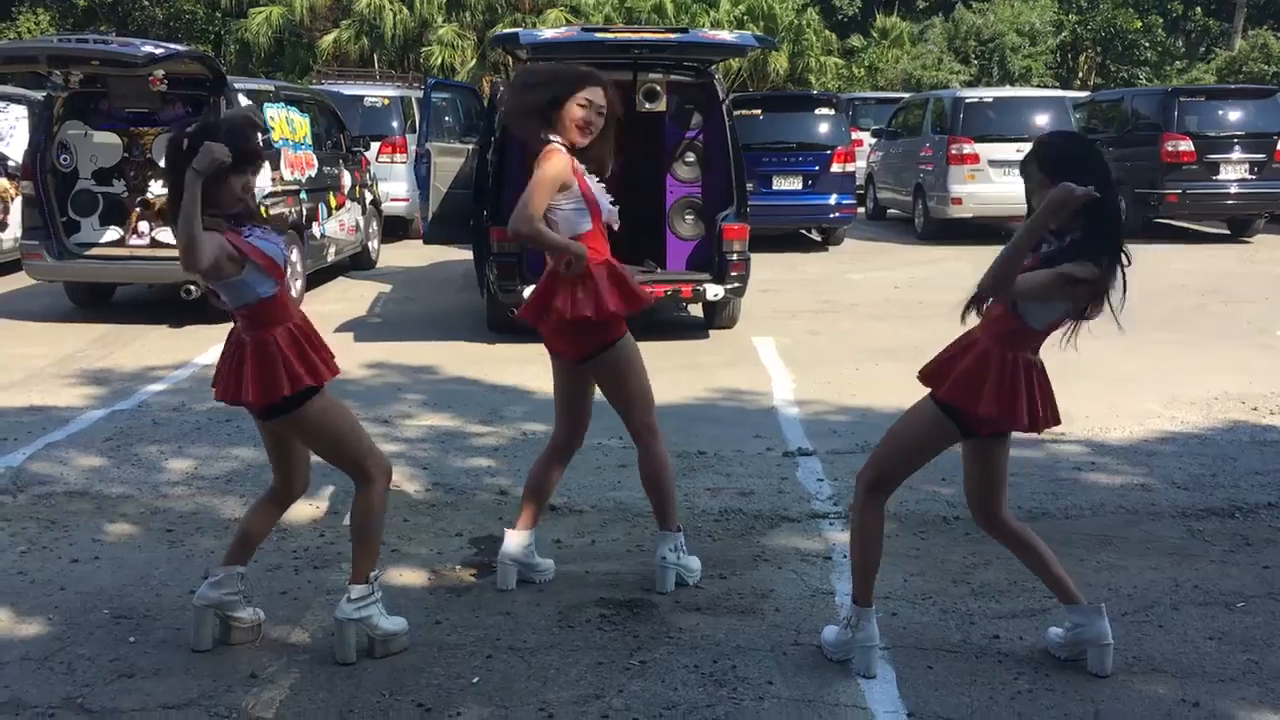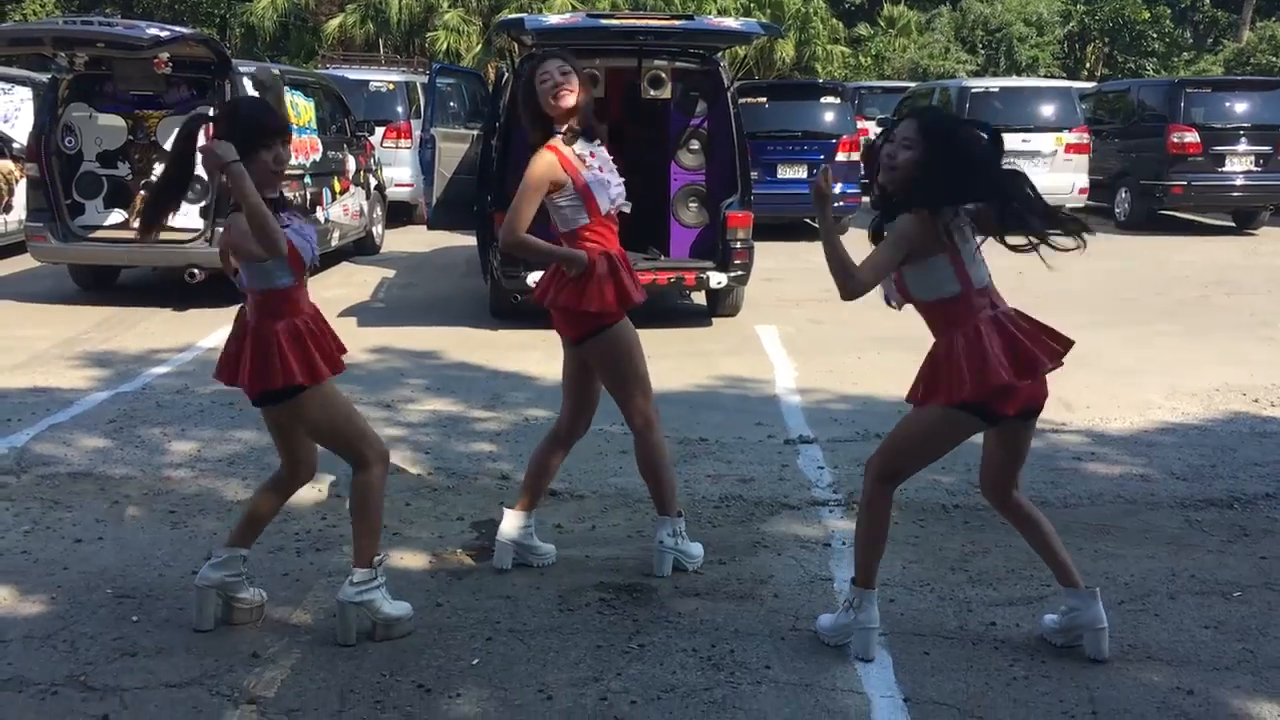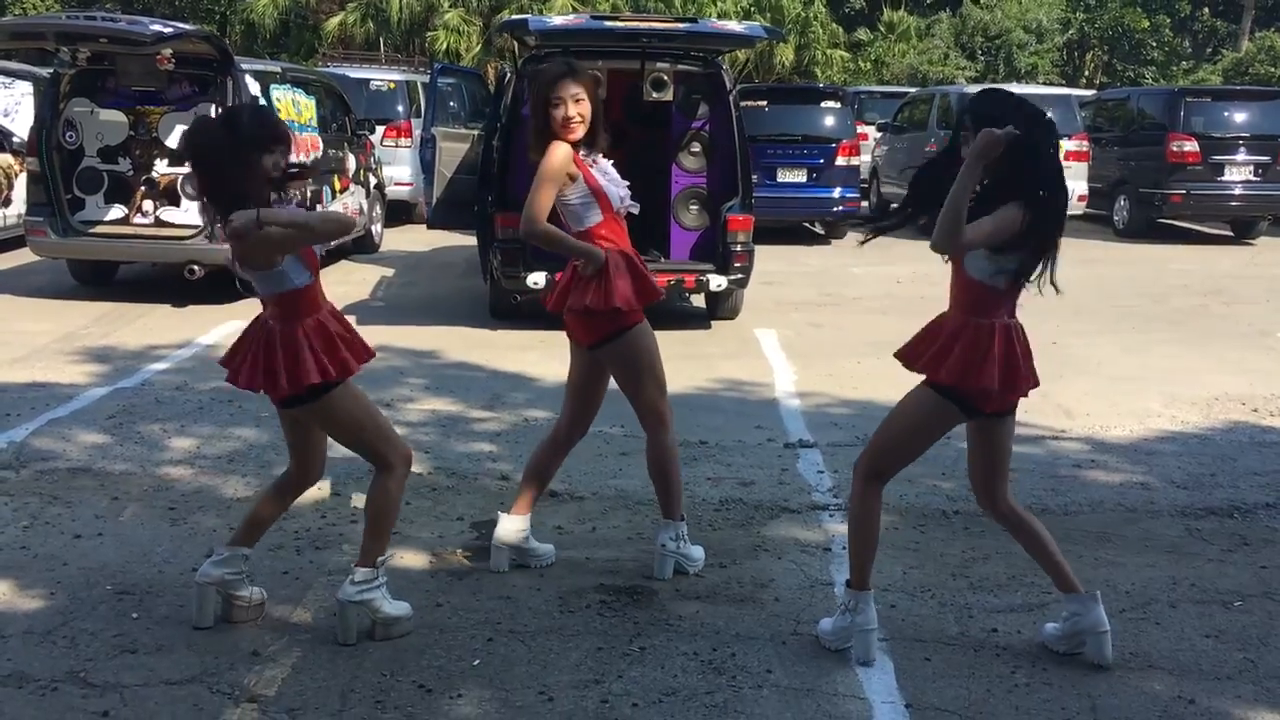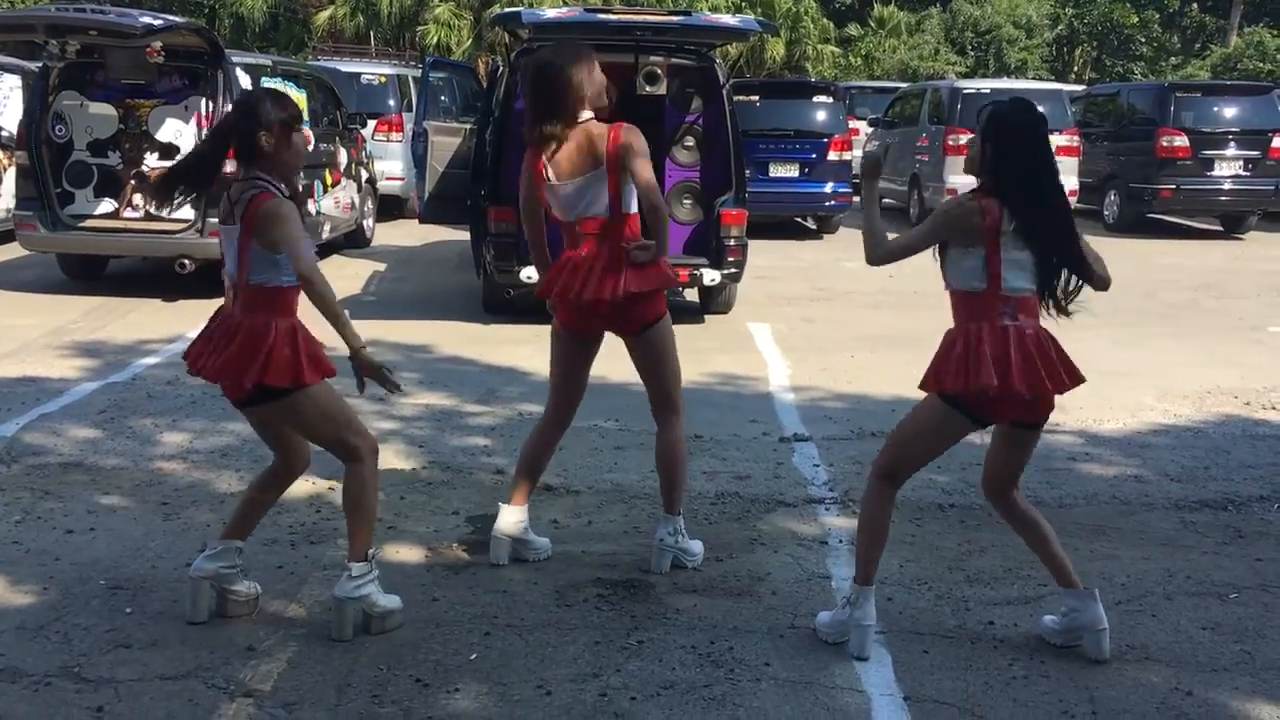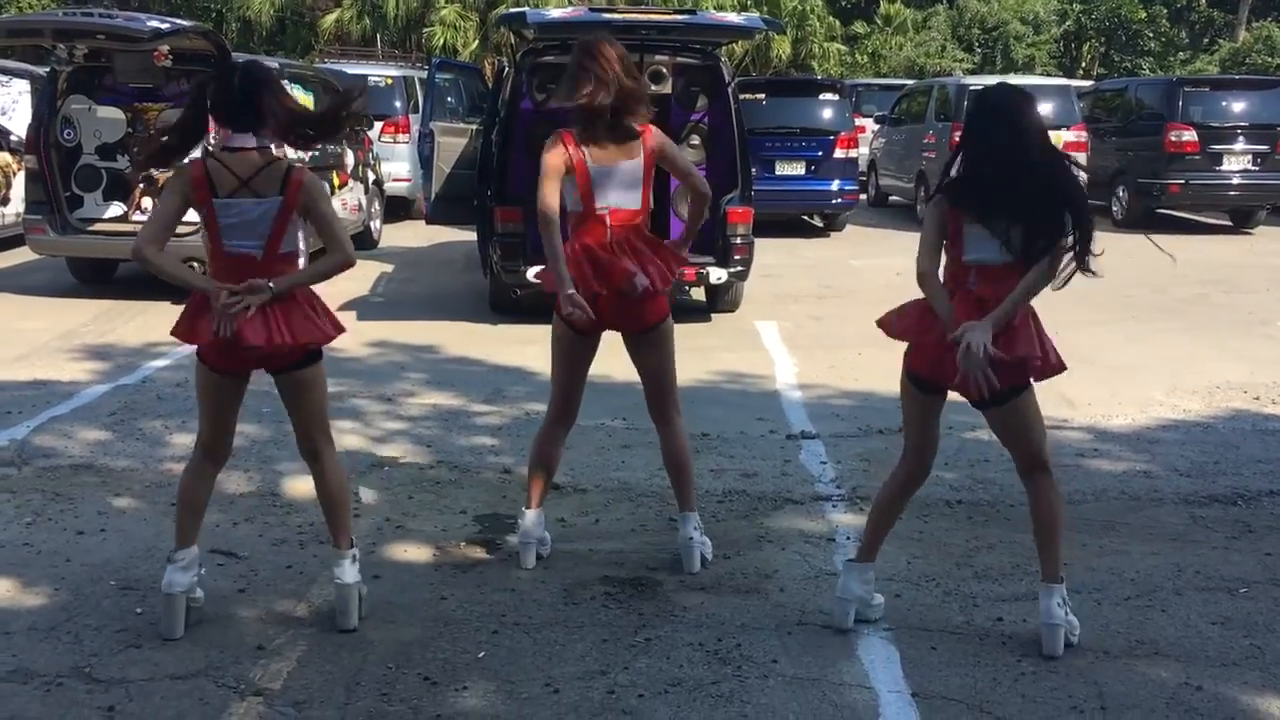
dt=0.4s
person 1, frame 1
left shoulder: (1084, 266)
right shoulder: (1059, 239)
left elbow: (1005, 286)
left wrist: (1041, 218)
left hip: (986, 379)
right hip: (993, 377)
left knee: (870, 485)
right knee: (990, 513)
left ankle: (859, 628)
right ankle: (1086, 620)
person 1, frame 2
left shoulder: (914, 218)
right shoulder: (947, 206)
left elbow: (852, 285)
left wrist: (824, 213)
left hip: (977, 369)
right hip: (1014, 363)
left knee: (880, 475)
right knee: (1003, 493)
left ankle: (859, 613)
right ankle: (1082, 607)
person 1, frame 3
left shoulder: (1019, 208)
right shoulder: (1007, 195)
left elbow: (946, 241)
left wrist: (974, 165)
left hip: (969, 357)
right hip: (993, 360)
left knee: (869, 472)
right knee: (994, 498)
left ankle: (858, 613)
right ankle: (1083, 611)
person 1, frame 4
left shoulder: (969, 210)
right shoulder: (1042, 215)
left elbow: (879, 251)
right elbow: (1098, 275)
left wrist: (870, 186)
left hip: (979, 367)
right hip: (1029, 370)
left knee: (885, 475)
right knee: (1003, 491)
left ankle: (859, 609)
right ankle: (1081, 606)
person 1, frame 5
left shoulder: (953, 192)
right shoulder: (1049, 193)
left elbow: (928, 274)
right elbow: (1049, 265)
left wrist: (959, 333)
right wrist: (987, 329)
left hip: (937, 340)
right hip: (1003, 348)
left knee: (914, 466)
right knee: (1037, 471)
left ankle: (857, 579)
right ankle: (1053, 601)
person 2, frame 1
left shoulder: (235, 214)
right shoulder: (212, 241)
right elbow: (194, 258)
left wrist: (241, 128)
right wrist: (194, 177)
left hip: (277, 361)
right hip: (277, 365)
left knee: (289, 484)
right knee: (374, 471)
left ankle: (221, 590)
right ankle: (360, 602)
person 2, frame 2
left shoulder: (265, 195)
right shoulder: (242, 223)
left elbow: (274, 157)
right elbow: (276, 246)
right wrist: (236, 172)
left hip: (287, 345)
right hip: (278, 352)
left knee: (297, 468)
right knee: (370, 455)
left ankle: (224, 571)
right ankle: (363, 587)
person 2, frame 3
left shoulder: (248, 212)
right shoulder: (258, 231)
right elbow: (343, 224)
right wrist: (266, 216)
left hip: (294, 347)
right hip: (305, 357)
left knee: (303, 470)
right knee: (394, 458)
left ankle: (224, 570)
right ankle: (365, 588)
person 2, frame 4
left shoulder: (241, 197)
right shoulder: (275, 207)
right elbow: (309, 276)
right wrist: (357, 348)
left hip: (247, 344)
right hip: (269, 349)
left knee: (291, 461)
right knee: (360, 449)
left ankle: (218, 564)
right ankle: (358, 581)
person 2, frame 5
left shoulder: (194, 175)
right shoulder: (298, 180)
left elbow: (144, 248)
right elbow: (343, 255)
left wrist: (209, 289)
right wrist: (275, 290)
left hip: (224, 328)
right hip: (288, 323)
left knee: (210, 452)
right knee: (318, 449)
left ankle: (181, 571)
right ankle: (346, 566)
person 3, frame 1
left shoulder: (557, 159)
right shoulder: (555, 158)
left elbow: (529, 229)
right elbow: (521, 227)
right wrist: (574, 250)
left hip: (563, 309)
right hip: (587, 305)
left knee: (566, 438)
right knee: (647, 433)
left ankle: (518, 546)
right ankle: (671, 552)
person 3, frame 2
left shoulder: (590, 146)
right shoulder: (550, 157)
right elbow: (510, 237)
right wrist: (570, 259)
left hip: (593, 292)
right hip: (589, 293)
left knee: (572, 421)
right knee: (644, 416)
left ankle: (516, 530)
right ankle: (671, 536)
person 3, frame 3
left shoulder: (584, 155)
right shoulder: (559, 153)
right elbow: (531, 225)
left wrist: (597, 256)
right wrist: (593, 254)
left hip: (600, 296)
right hip: (604, 296)
left knee: (571, 424)
right knee: (658, 419)
left ankle: (513, 530)
right ankle: (673, 539)
person 3, frame 4
left shoulder: (538, 154)
right shoulder: (623, 137)
left elbow: (531, 227)
right elbow: (650, 196)
left wrist: (549, 275)
right wrist: (659, 244)
left hip: (575, 286)
right hip: (630, 282)
left knee: (556, 413)
right knee: (669, 412)
left ankle: (512, 522)
right ankle: (672, 534)
person 3, frame 5
left shoulder: (563, 145)
right shoulder: (648, 137)
left elbow: (548, 209)
right elbow: (701, 193)
left wrist: (562, 284)
right wrist: (684, 240)
left hip: (584, 283)
right hip: (641, 283)
left knee: (559, 414)
right knee: (667, 414)
left ankle: (532, 524)
right ankle: (690, 528)
